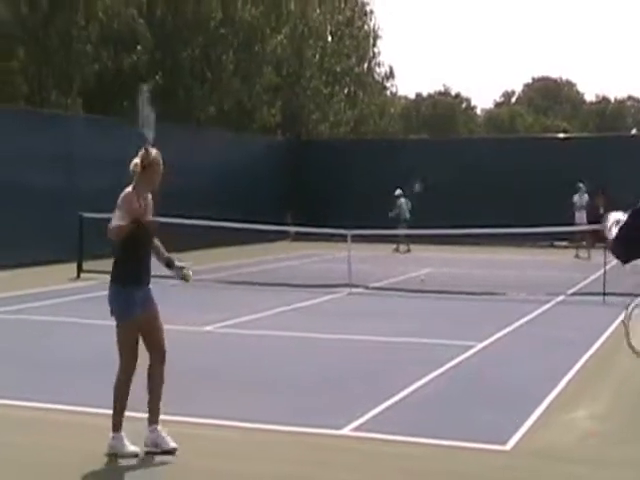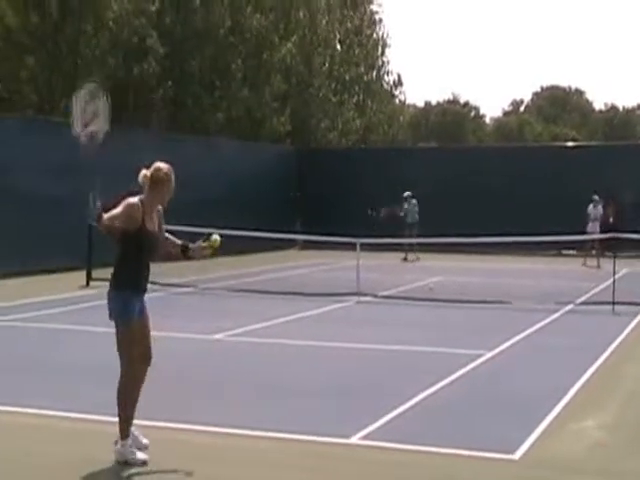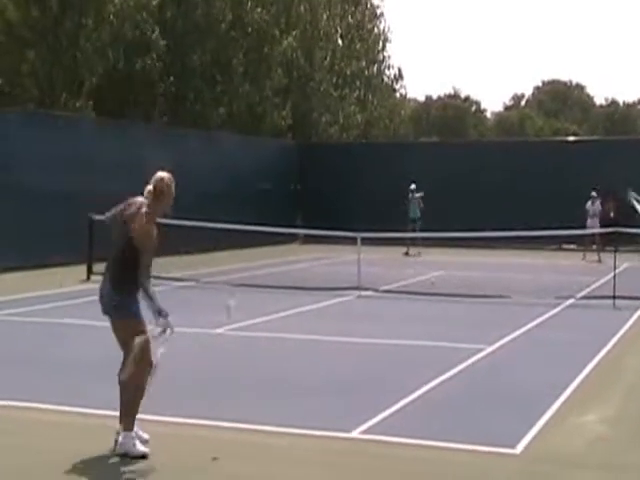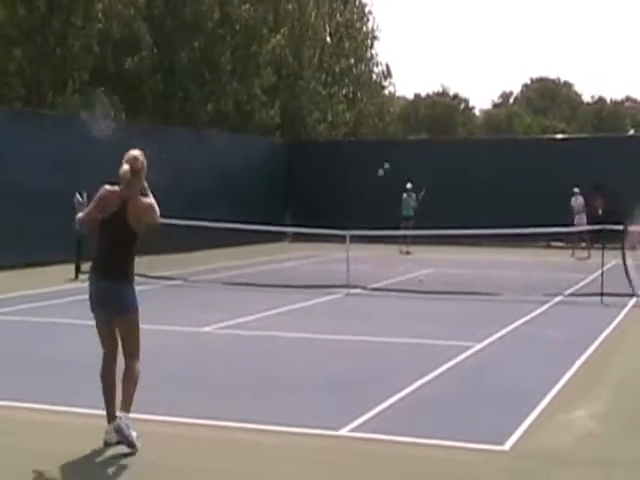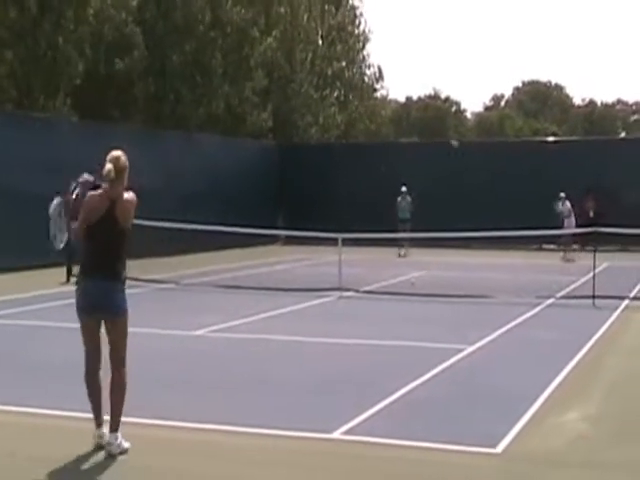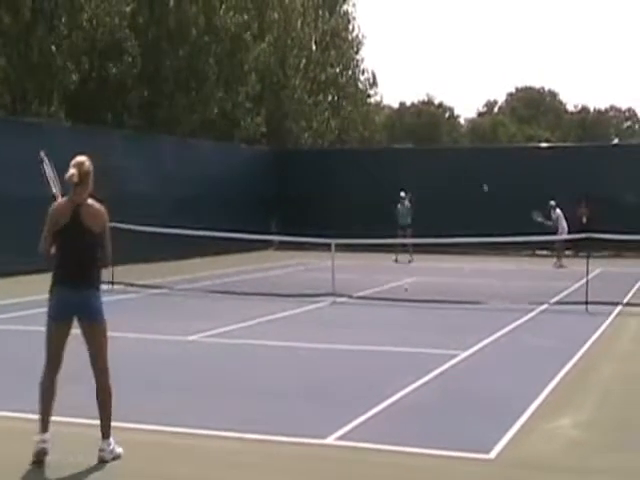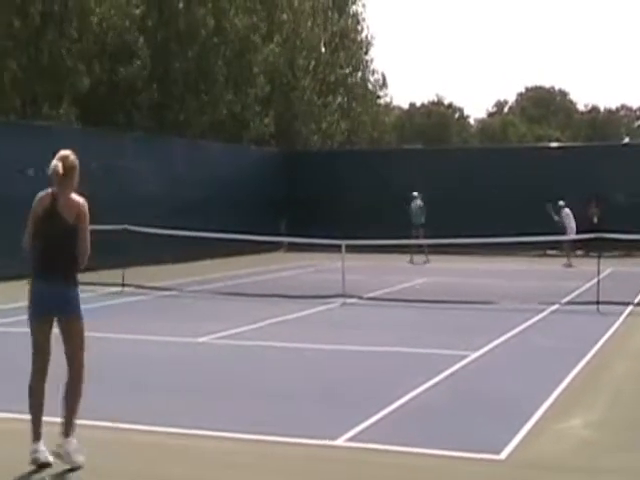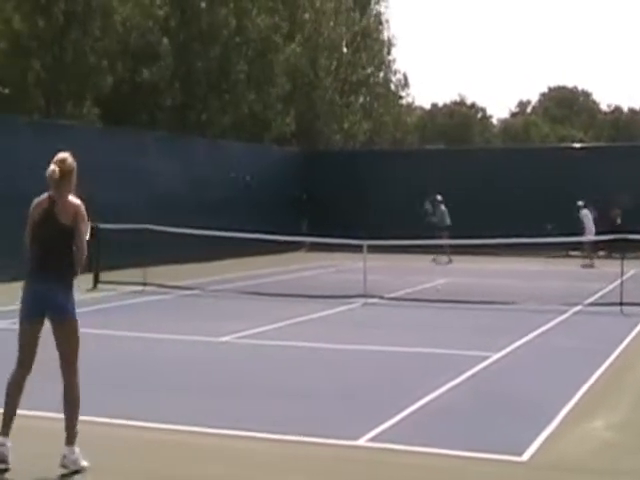
dt=0.3s
person 1, frame 1
left shoulder: (147, 199)
right shoulder: (129, 197)
right elbow: (113, 233)
left wrist: (170, 263)
right wrist: (129, 220)
left hip: (141, 289)
right hip: (124, 290)
left knee: (158, 354)
right knee: (128, 363)
left ankle: (153, 429)
right ankle: (116, 437)
person 1, frame 2
left shoulder: (156, 212)
right shoulder: (132, 206)
right elbow: (107, 224)
left wrist: (188, 250)
right wrist: (100, 218)
left hip: (137, 294)
right hip: (123, 295)
left knee: (143, 361)
right knee: (131, 368)
left ankle: (127, 431)
right ankle: (124, 444)
person 1, frame 3
left shoulder: (136, 205)
right shoulder: (148, 230)
left elbow: (110, 218)
right elbow: (142, 277)
right wrist: (155, 305)
left hip: (109, 291)
right hip: (123, 296)
left knee: (131, 359)
right knee: (143, 363)
left ankle: (126, 427)
right ankle: (126, 437)
person 1, frame 4
left shoulder: (106, 194)
right shoulder: (142, 206)
left elbow: (81, 222)
right wrist: (147, 190)
left hip: (97, 283)
right hip: (120, 287)
left knee: (109, 355)
right knee: (132, 358)
left ankle: (112, 424)
right ankle: (123, 417)
person 1, frame 5
left shoulder: (91, 200)
right shoulder: (130, 202)
left elbow: (76, 235)
left hip: (87, 286)
right hip: (112, 288)
left knee: (92, 360)
right knee: (118, 365)
left ankle: (98, 429)
right ankle: (114, 436)
person 1, frame 6
left shoulder: (56, 209)
right shoulder: (98, 211)
left elbow: (44, 249)
right elbow: (107, 258)
left hip: (61, 293)
right hip: (88, 295)
left knee: (51, 368)
right knee: (101, 371)
left ankle: (43, 438)
right ankle: (106, 443)
person 1, frame 7
left shoulder: (40, 199)
right shoulder: (79, 204)
left elbow: (28, 244)
right elbow: (83, 254)
left hip: (39, 289)
right hip: (64, 290)
left knee: (39, 370)
right knee: (76, 370)
left ankle: (37, 446)
right ankle: (67, 442)
person 1, frame 8
left shoulder: (37, 204)
right shoulder: (75, 206)
left elbow: (29, 246)
right elbow: (81, 255)
left hip: (33, 289)
right hip: (59, 292)
right knee: (70, 375)
right ankle: (70, 451)
